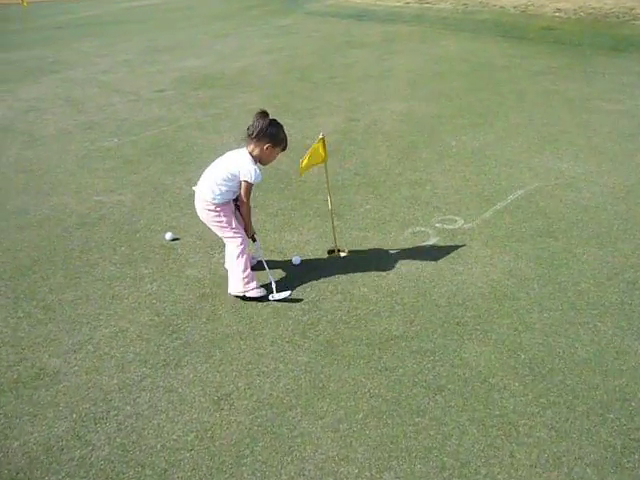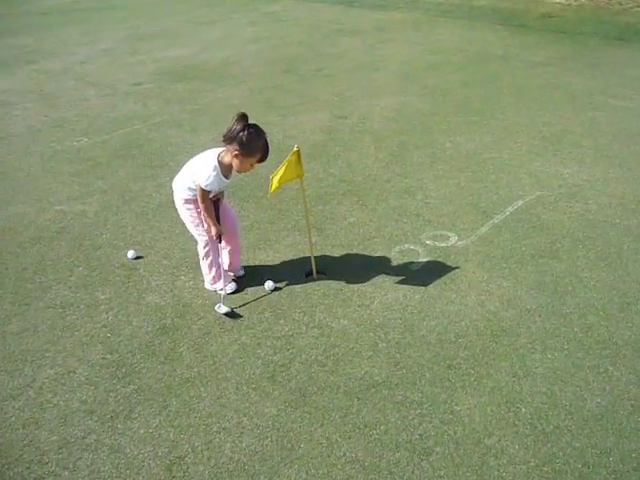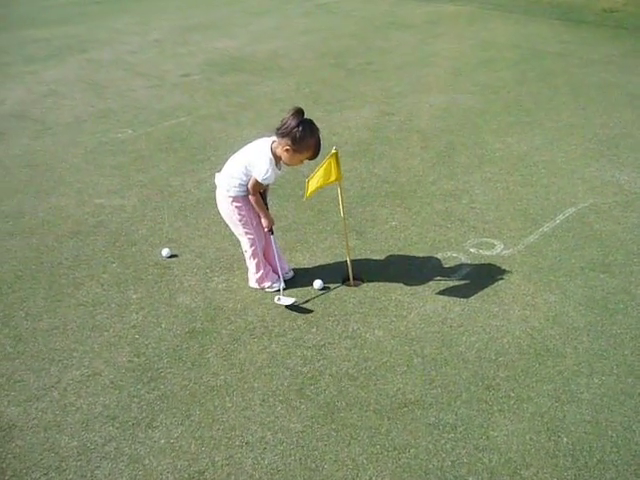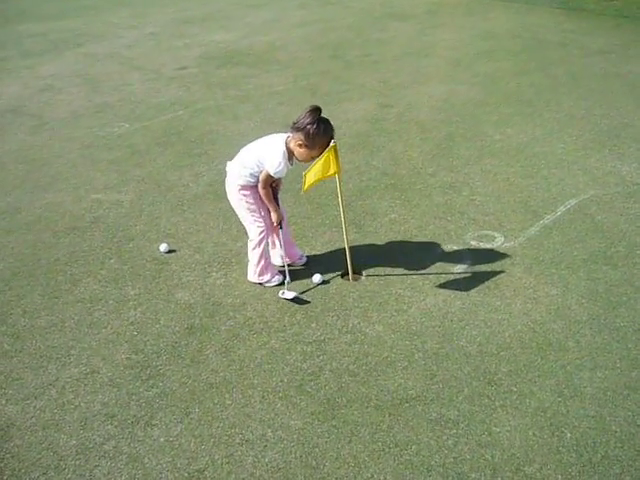
dt=1s
person 1, frame 1
left shoulder: (240, 153)
right shoulder: (251, 170)
right elbow: (244, 202)
left wrist: (244, 224)
right wrist: (249, 226)
left hip: (205, 196)
right hip: (211, 204)
left knee: (236, 228)
right knee: (238, 238)
left ankle: (236, 261)
right ankle: (243, 284)
person 1, frame 2
left shoulder: (226, 156)
right shoulder: (210, 172)
right elbow: (203, 201)
left wrist: (219, 193)
right wrist: (213, 225)
left hip: (208, 194)
right hip: (189, 198)
left knee: (230, 225)
right knee: (208, 238)
left ankle: (230, 265)
right ankle: (214, 280)
person 1, frame 3
left shoulder: (274, 143)
right shoulder: (266, 167)
right elbow: (252, 192)
left wrist: (264, 202)
right wrist: (265, 216)
left hip: (244, 190)
right hip: (232, 196)
left knee: (265, 231)
right knee: (253, 237)
left ankle: (276, 268)
right ankle: (261, 278)
person 1, frame 4
left shoulder: (289, 140)
right shoulder: (278, 160)
right elbow: (263, 186)
left wrist: (276, 184)
right wrist: (273, 210)
left hip: (255, 180)
right hip: (242, 185)
left knee: (278, 218)
right knee: (261, 227)
left ankle: (285, 255)
right ankle: (260, 273)
